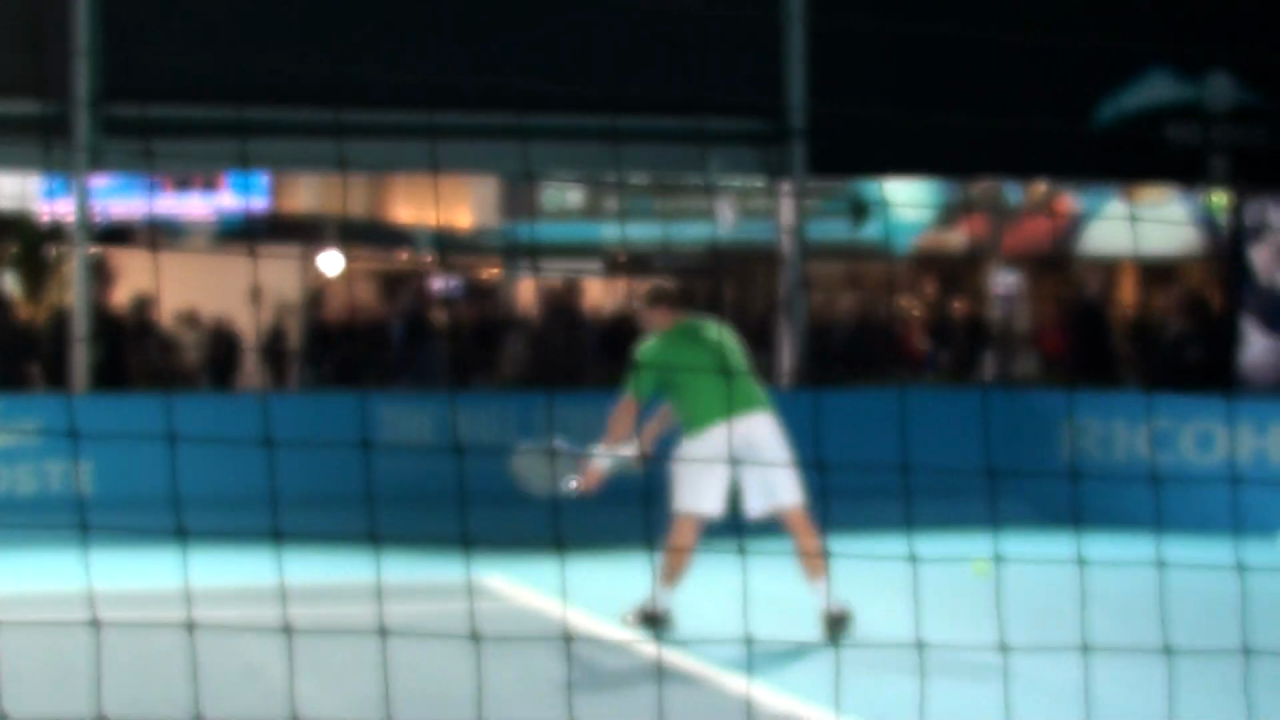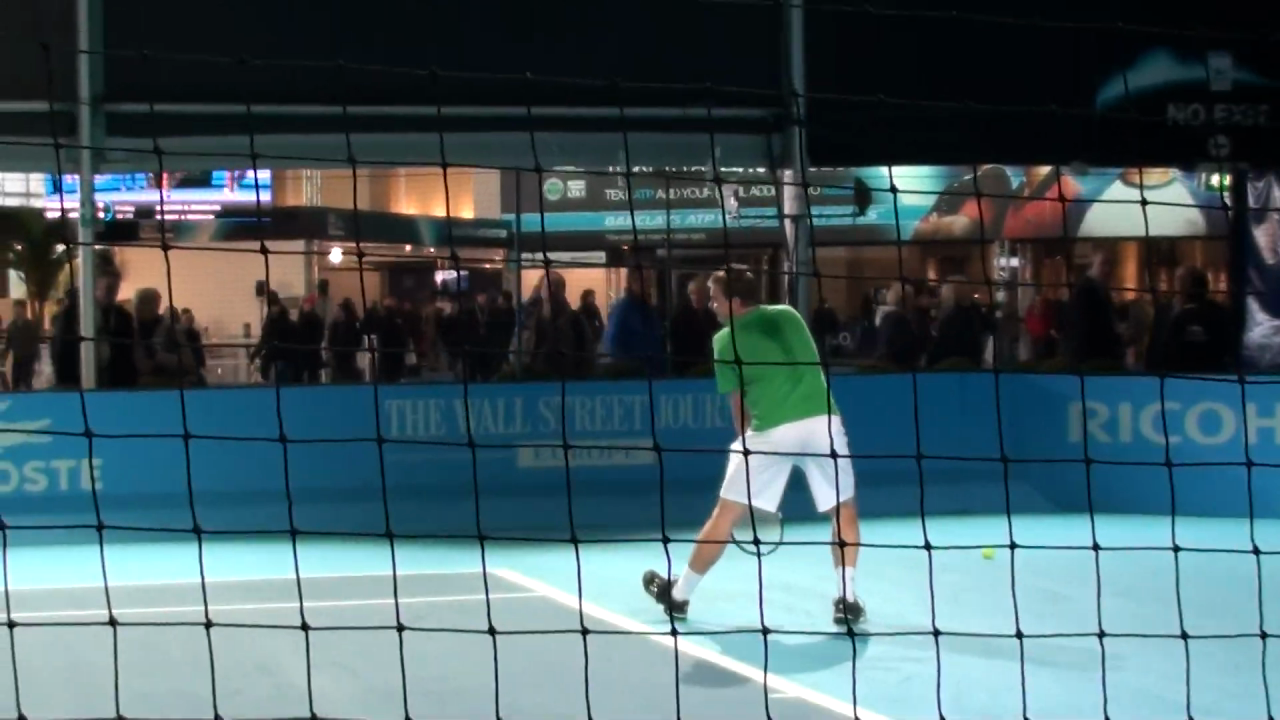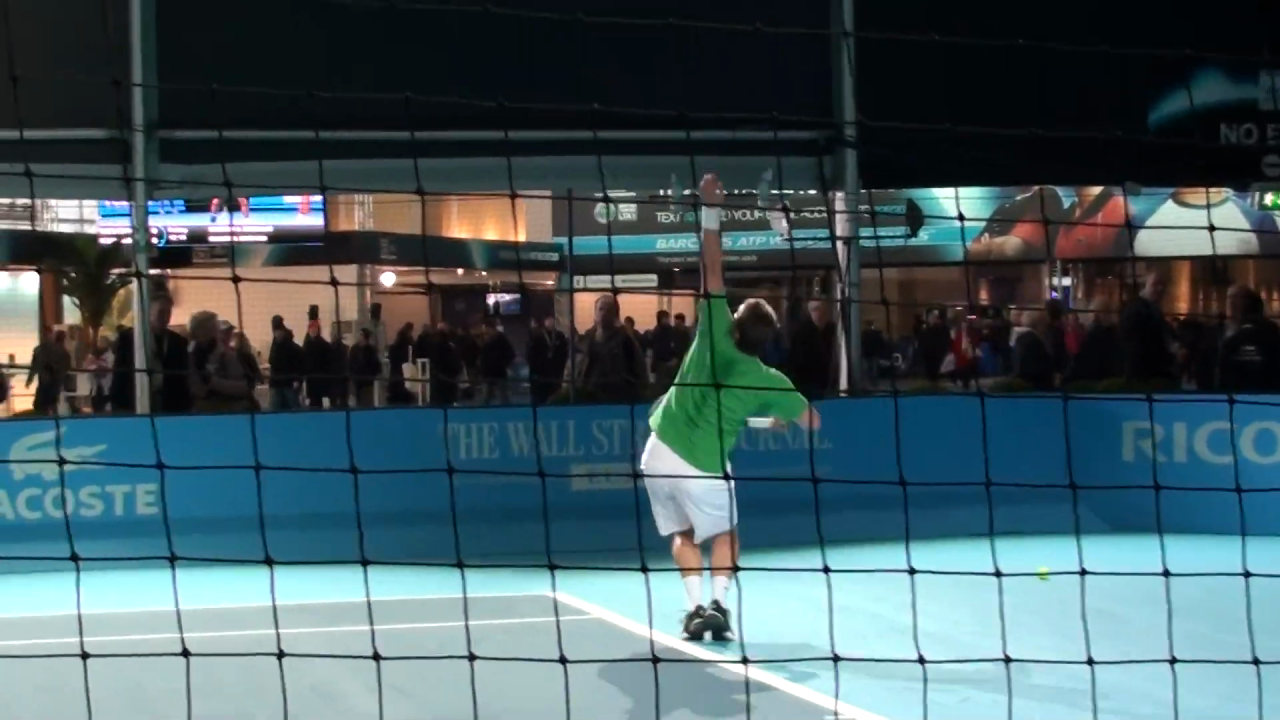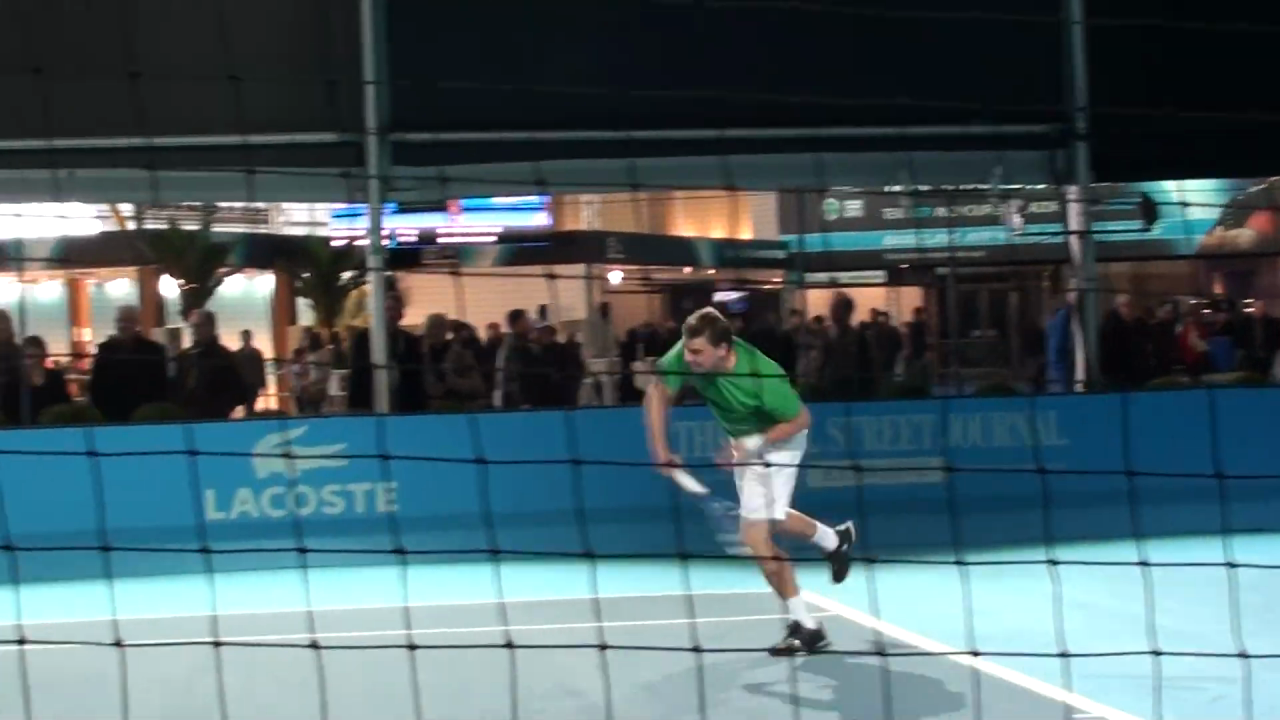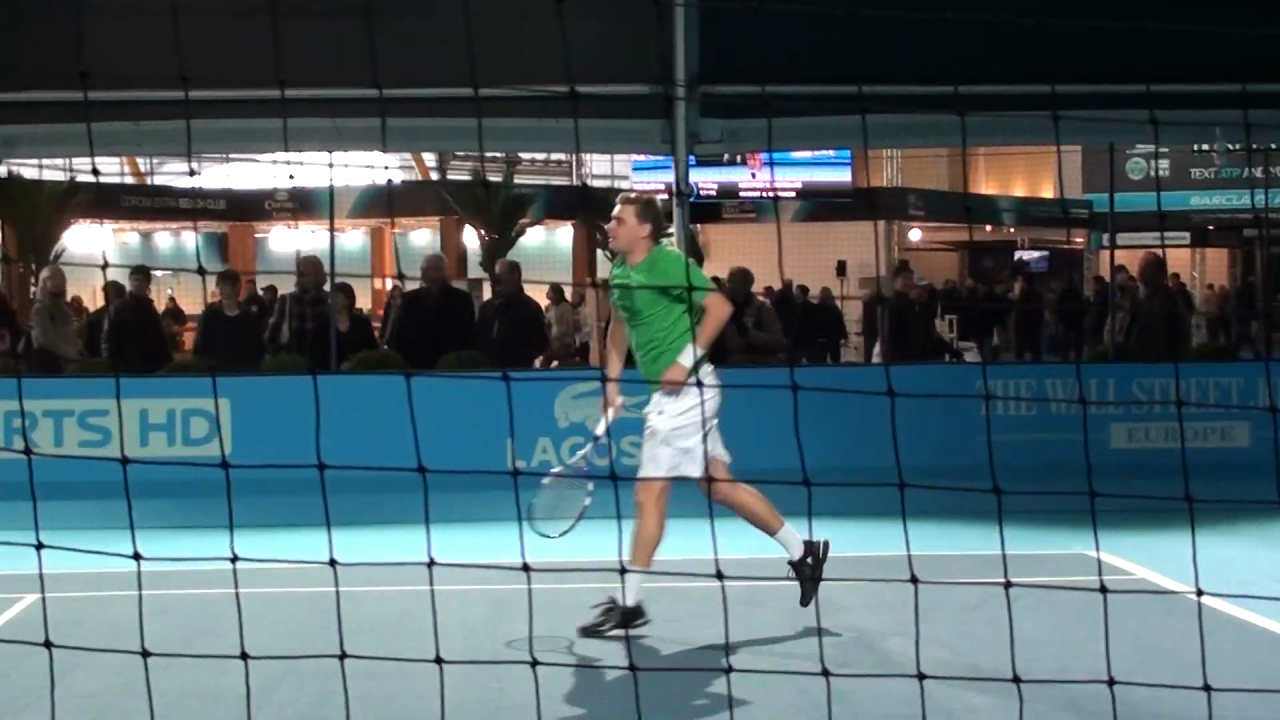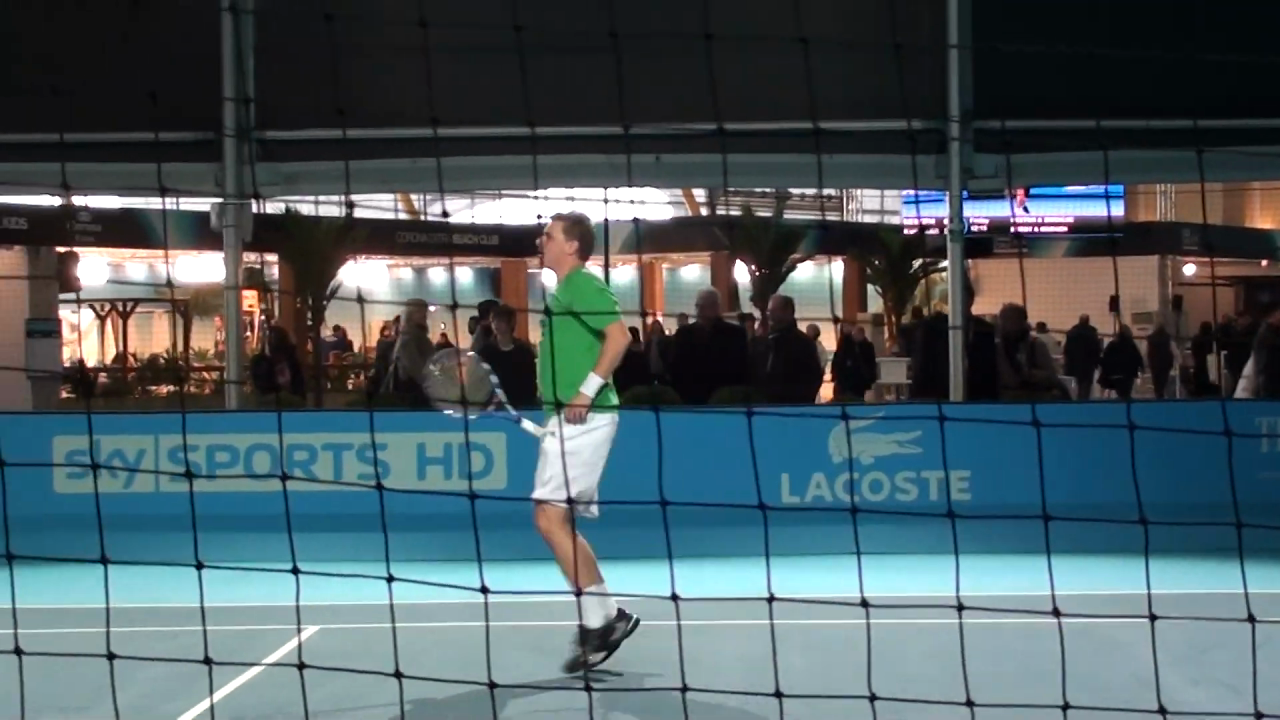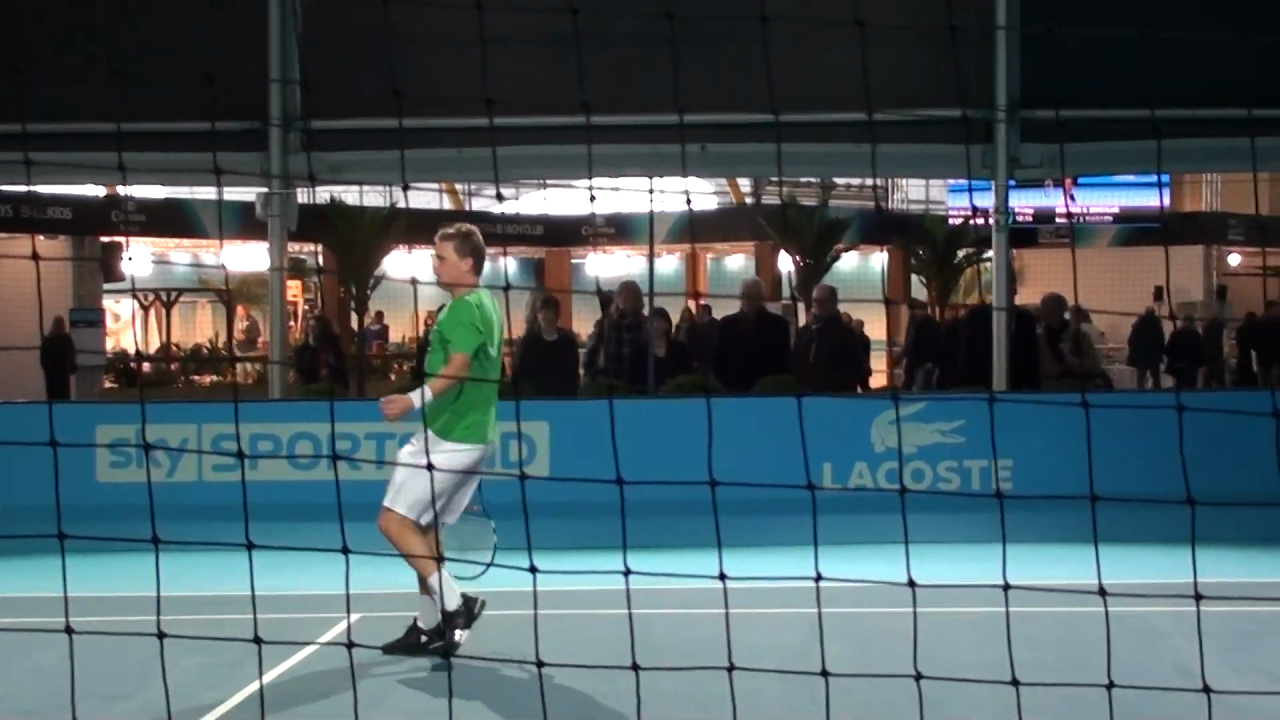
dt=0.7s
person 1, frame 1
left shoulder: (653, 349)
right shoulder: (715, 328)
left elbow: (627, 409)
left wrist: (600, 458)
right wrist: (649, 434)
left hip: (711, 434)
right hip: (759, 421)
left knee: (686, 524)
right knee: (798, 519)
left ankle: (658, 608)
right ankle: (829, 610)
person 1, frame 2
left shoulder: (725, 340)
right shoulder: (790, 316)
left elbow: (739, 404)
left wrist: (745, 442)
left hip: (771, 432)
right hip: (823, 423)
left knee: (726, 514)
right knee: (843, 510)
left ankle: (678, 594)
right ankle: (847, 599)
person 1, frame 3
left shoulder: (713, 340)
right shoulder: (768, 381)
left elbow: (712, 275)
right elbow: (813, 420)
left wrist: (711, 210)
right wrist: (778, 416)
left hip: (658, 458)
right hip: (703, 475)
left knee: (683, 537)
right knee: (721, 538)
left ankle: (698, 608)
right ankle: (716, 602)
person 1, frame 4
left shoulder: (759, 373)
right shoulder: (685, 354)
left elbow: (800, 419)
right elbow: (657, 395)
left wrist: (753, 445)
right wrist: (660, 448)
left hip: (777, 443)
right hip: (741, 440)
left knee: (754, 537)
right knee: (772, 520)
left ankle: (805, 625)
right ankle: (835, 540)
person 1, frame 5
left shoulder: (669, 264)
right shoulder: (620, 272)
left elbow: (720, 308)
right elbow: (620, 327)
left wrist: (686, 359)
right wrist: (612, 379)
left hip: (685, 391)
right hip: (671, 395)
left knee: (649, 492)
right knee: (721, 486)
left ankle: (630, 603)
right ankle: (802, 550)
person 1, frame 6
left shoulder: (584, 285)
right shoulder: (563, 292)
left elbow: (619, 338)
left wrist: (588, 389)
right wrist: (555, 410)
left hip: (586, 421)
right hip: (566, 422)
left knee: (550, 518)
right knee: (563, 524)
left ankle: (599, 617)
right ankle: (604, 616)
person 1, frame 7
left shoulder: (465, 309)
right shoulder: (487, 304)
left elbow: (456, 369)
left wrist: (411, 400)
left hip: (449, 438)
right hip: (474, 436)
left knee: (393, 517)
right knee: (425, 527)
left ankle: (454, 602)
right ankle: (428, 627)
